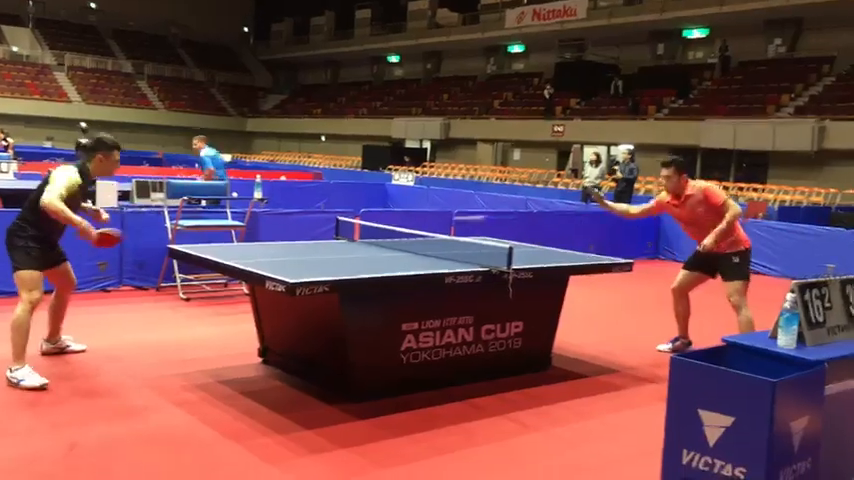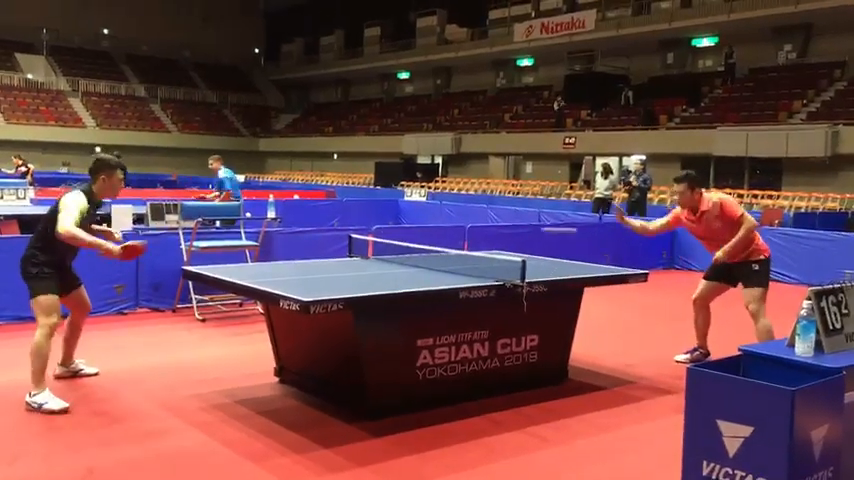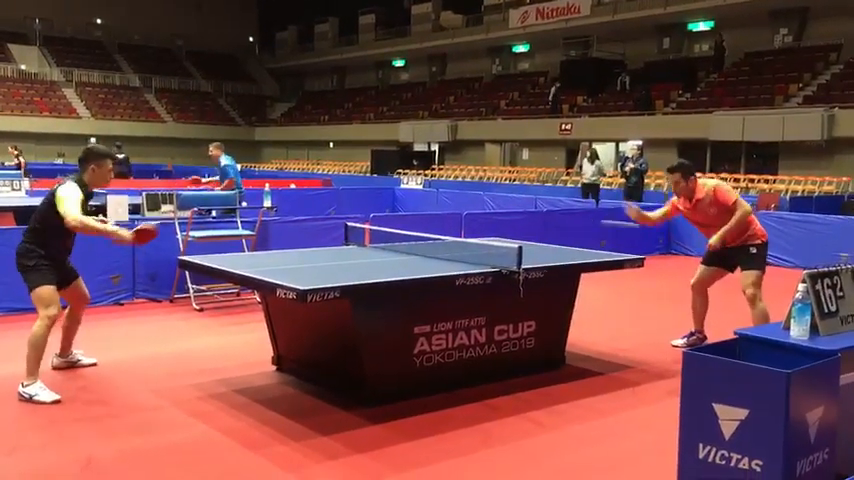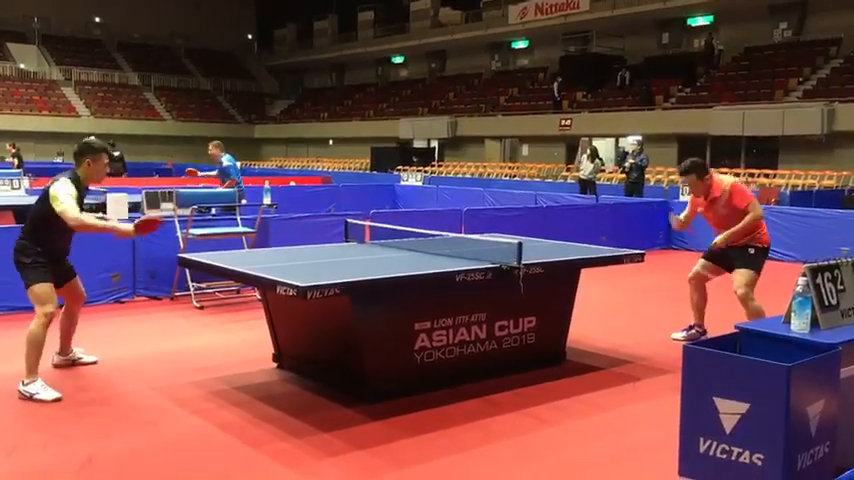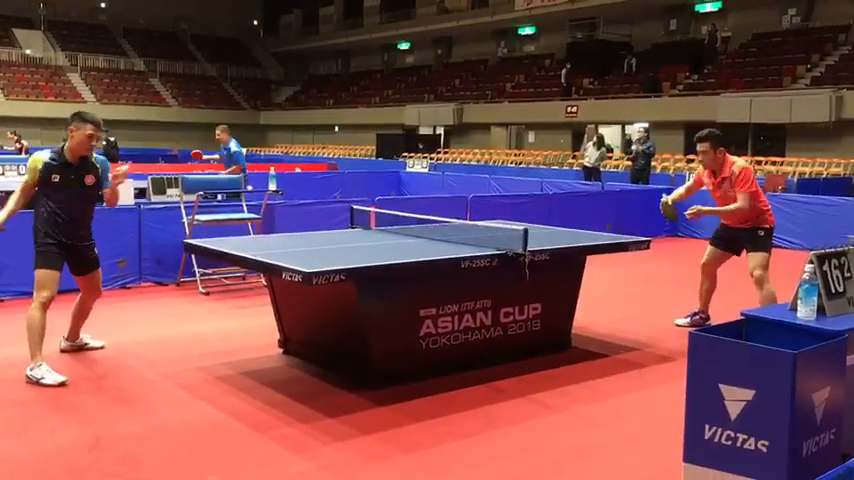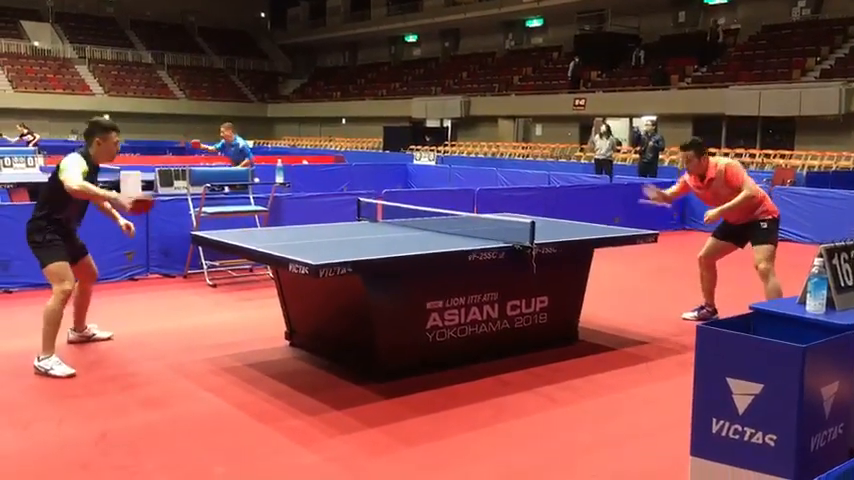
dt=0.7s
person 1, frame 1
left shoulder: (85, 177)
right shoulder: (70, 174)
right elbow: (49, 203)
left wrist: (92, 210)
right wrist: (83, 226)
left hip: (45, 239)
right hip: (24, 238)
left knee: (67, 285)
right knee: (32, 297)
left ankle: (53, 340)
right ankle: (17, 369)
person 1, frame 2
left shoulder: (92, 199)
right shoulder: (77, 198)
right elbow: (65, 231)
left wrist: (104, 231)
right wrist: (104, 246)
left hip: (59, 265)
right hip: (40, 265)
left knee: (82, 309)
right knee: (50, 322)
left ankle: (67, 364)
right ankle: (37, 393)
person 1, frame 3
left shoulder: (79, 188)
right shoulder: (69, 188)
right elbow: (75, 222)
left wrist: (102, 224)
right wrist: (116, 234)
left hip: (55, 256)
right hip: (35, 257)
left knee: (81, 301)
right knee: (49, 314)
left ankle: (64, 355)
right ankle: (29, 384)
person 1, frame 4
left shoulder: (77, 184)
right shoulder: (63, 186)
right elbow: (75, 220)
left wrist: (100, 219)
right wrist: (116, 228)
left hip: (53, 254)
right hip: (32, 255)
left knee: (77, 299)
right knee: (46, 311)
left ankle: (65, 353)
right ankle: (30, 382)
person 1, frame 5
left shoulder: (99, 164)
right shoulder: (41, 160)
left elbow: (112, 202)
right elbow: (23, 192)
left wrist: (116, 185)
left hip: (82, 239)
right hip: (49, 239)
left knee: (92, 292)
right knee: (43, 297)
left ankle: (72, 339)
right ankle: (35, 366)
person 1, frame 6
left shoulder: (90, 165)
right shoulder: (74, 161)
left elbow: (94, 196)
right elbow: (75, 188)
left wrist: (118, 218)
right wrist: (116, 198)
left hip: (64, 232)
right hip: (45, 233)
left knee: (89, 277)
right knee: (63, 288)
left ankle: (79, 330)
right ankle: (45, 358)
person 2, frame 1
left shoulder: (703, 190)
right shoulder: (666, 200)
left elbow: (735, 211)
right elbow: (636, 211)
left wrist: (715, 236)
right wrist: (607, 205)
left hip: (733, 248)
right hip: (705, 250)
left knee: (737, 301)
right knee: (678, 289)
right ankle: (683, 339)
person 2, frame 2
left shoulder: (720, 202)
right shoulder: (682, 213)
left elbow: (751, 224)
right elbow: (651, 228)
left wrist: (727, 249)
right wrist: (626, 221)
left hip: (753, 256)
right hip: (725, 260)
left knee: (755, 310)
right knee: (699, 300)
right ankle: (702, 349)
person 2, frame 3
left shoulder: (714, 189)
right shoulder: (680, 201)
left elbow: (745, 210)
right elbow: (654, 218)
left wrist: (721, 234)
right wrist: (637, 214)
left hip: (750, 241)
right hip: (724, 246)
left knee: (751, 292)
right knee: (697, 285)
right ankle: (698, 334)
person 2, frame 4
left shoulder: (730, 186)
right shoulder: (698, 194)
left elbow: (757, 214)
right elbow: (685, 221)
left wrist: (727, 235)
right wrist: (677, 223)
left hip: (752, 242)
right hip: (727, 243)
left knee: (742, 292)
right knee: (695, 278)
right ankle: (698, 328)
person 2, frame 5
left shoulder: (740, 169)
right shoulder: (704, 171)
left elbow: (743, 207)
right elbow: (687, 189)
left wrist: (706, 211)
right wrist: (670, 198)
left hip: (757, 224)
right hip: (731, 225)
left knee: (758, 275)
right knee: (707, 266)
right ankle: (702, 314)
person 2, frame 6
left shoulder: (726, 167)
right shoulder: (690, 179)
left elbow: (752, 192)
right elbow: (669, 195)
left wrist: (721, 210)
right wrist: (658, 195)
left hip: (762, 216)
right hip: (734, 221)
left knee: (764, 268)
right knee: (705, 259)
right ankle: (709, 308)
